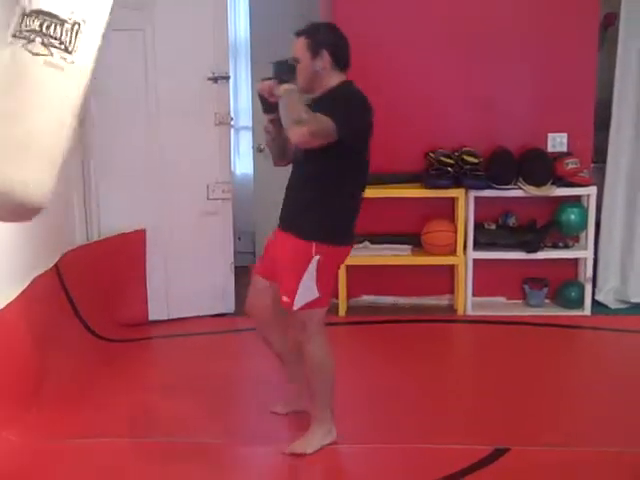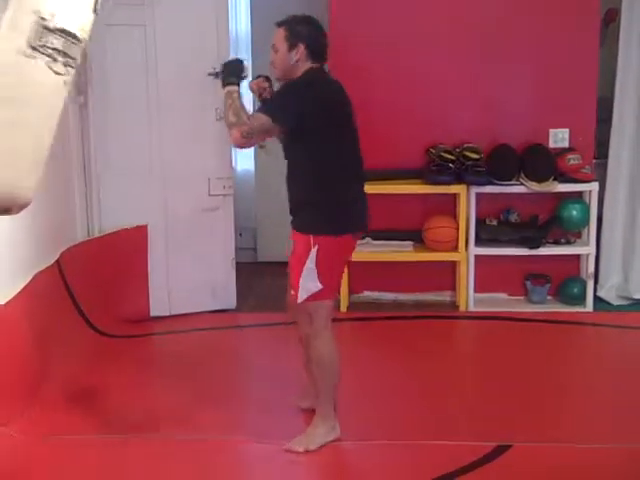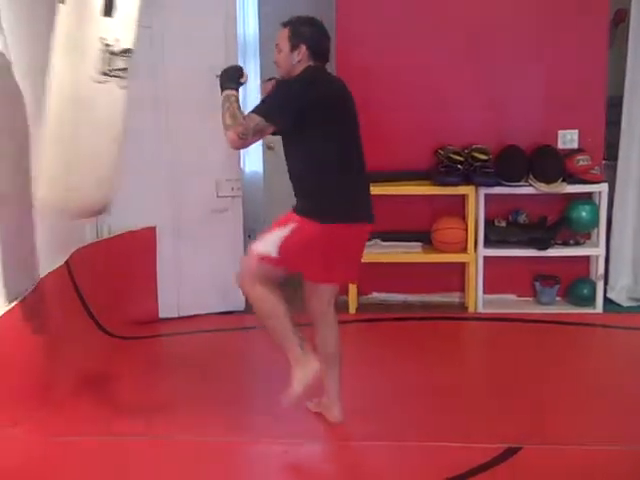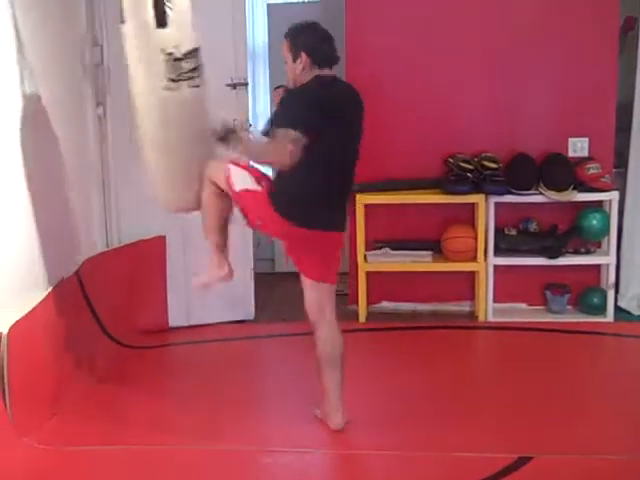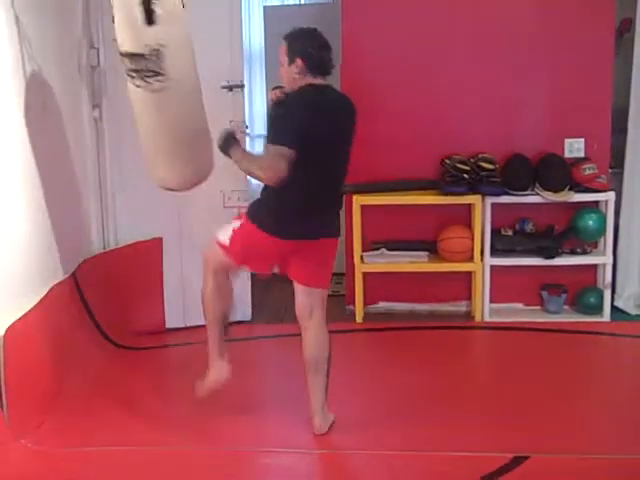
dt=0.3s
person 1, frame 1
left shoulder: (349, 103)
right shoulder: (322, 103)
left elbow: (304, 136)
right elbow: (282, 156)
left wrist: (286, 88)
right wrist: (274, 109)
left hip: (319, 236)
right hip: (294, 227)
left knee: (307, 327)
right knee: (260, 307)
left ankle: (324, 425)
right ankle: (303, 394)
person 1, frame 2
left shoulder: (306, 91)
right shoulder: (317, 90)
left elbow: (242, 134)
right elbow: (288, 136)
left wrist: (230, 86)
right wrist: (267, 99)
left hip: (325, 224)
right hip: (324, 218)
left knee: (313, 321)
right knee: (307, 314)
left ankle: (326, 422)
right ankle: (323, 395)
person 1, frame 3
left shoulder: (294, 90)
right shoulder: (332, 89)
left elbow: (238, 136)
left wrist: (229, 89)
left hip: (320, 217)
right hip: (355, 218)
left knee: (251, 277)
right knee: (321, 307)
left ankle: (301, 361)
right ankle: (331, 402)
person 1, frame 4
left shoulder: (302, 97)
right shoulder: (349, 96)
left elbow: (285, 156)
left wrist: (240, 143)
left hip: (285, 208)
right hip: (329, 222)
left knee: (215, 171)
right knee: (323, 313)
left ankle: (218, 262)
right ankle: (334, 410)
person 1, frame 5
left shoulder: (291, 107)
right shoulder: (345, 108)
left elbow: (272, 172)
left wrist: (234, 147)
left hip: (273, 224)
right hip: (322, 230)
left knee: (214, 262)
right knee: (313, 317)
left ankle: (218, 362)
right ankle: (319, 413)
